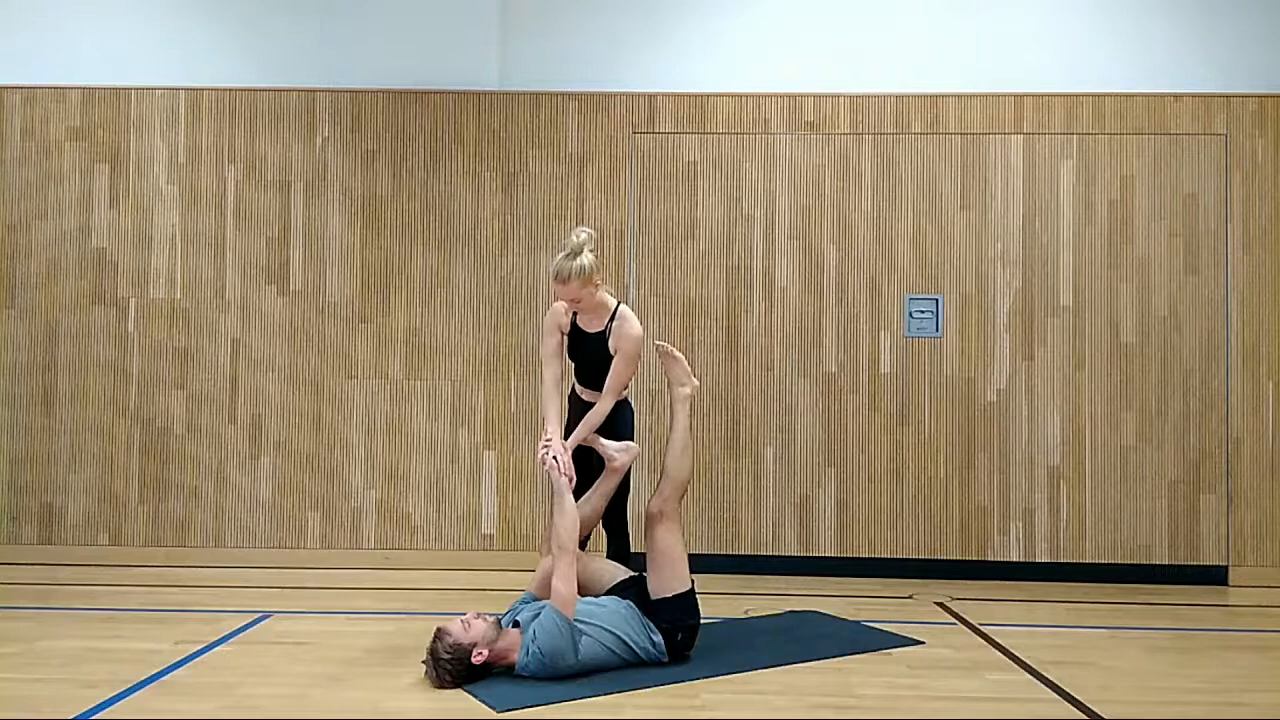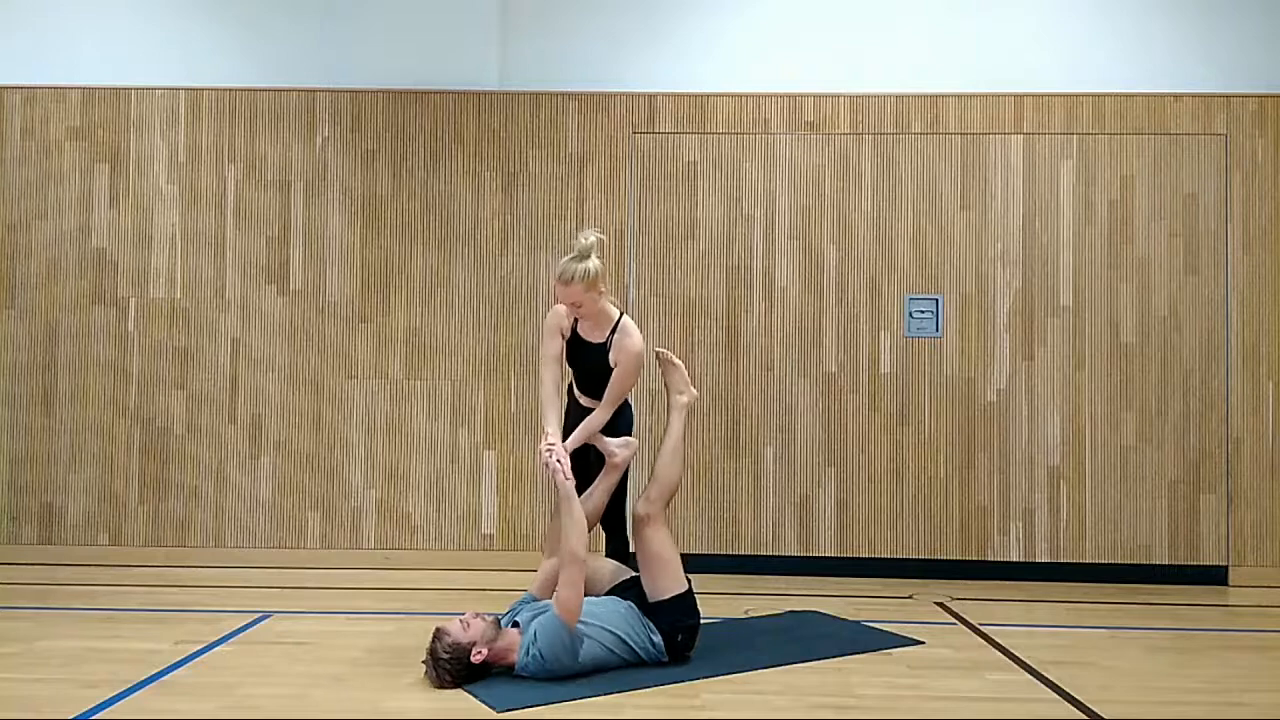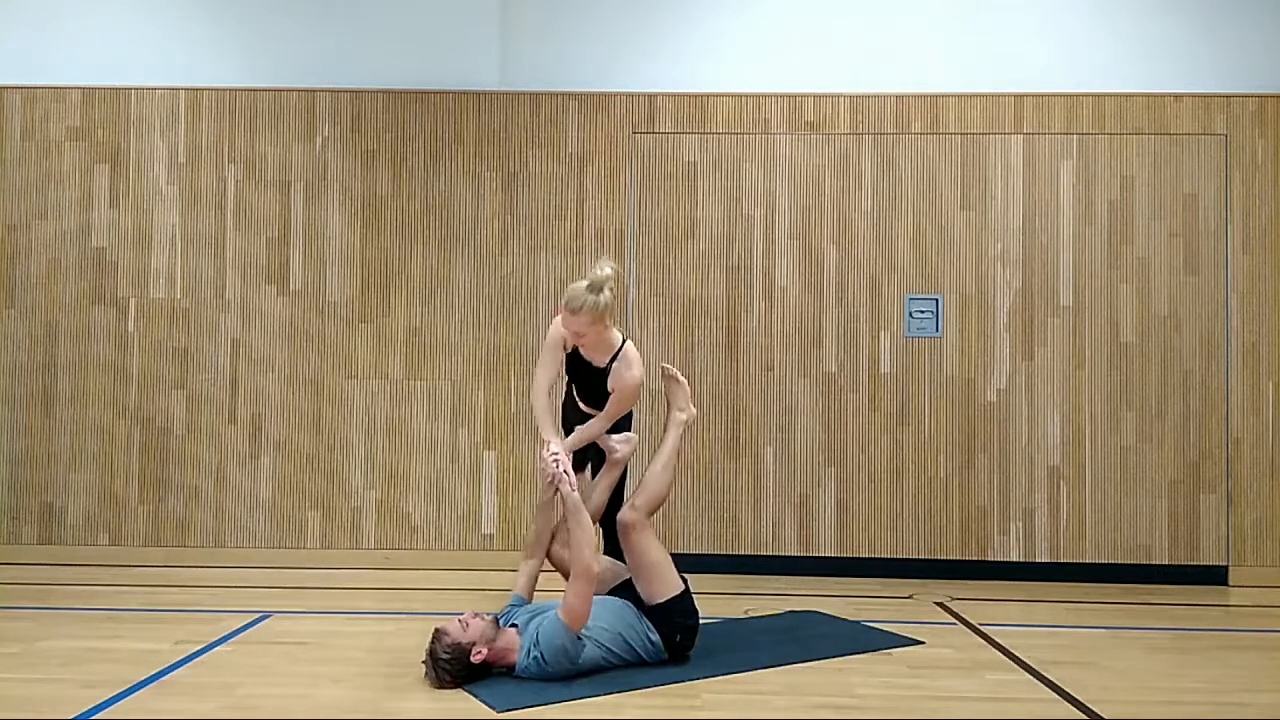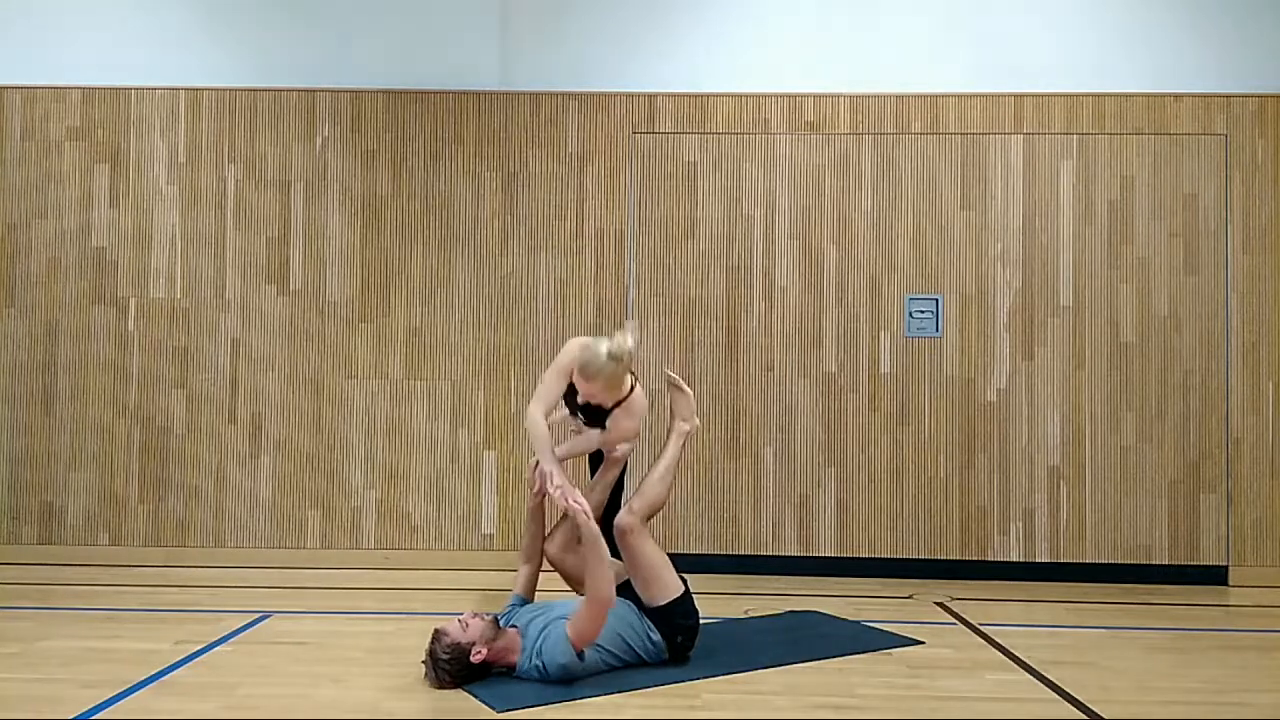
dt=0.3s
person 1, frame 1
left shoulder: (515, 621)
right shoulder: (544, 651)
left elbow: (552, 557)
right elbow: (564, 557)
left wrist: (560, 487)
right wrist: (560, 484)
left hip: (631, 604)
right hip: (666, 628)
left knee: (558, 550)
right knee: (660, 509)
left ankle: (614, 467)
right ankle: (680, 397)
person 1, frame 2
left shoulder: (513, 623)
right shoulder: (544, 653)
left elbow: (552, 557)
right elbow: (574, 560)
left wrist: (562, 485)
right wrist: (565, 485)
left hip: (632, 608)
right hip: (668, 629)
left knee: (563, 544)
right knee: (647, 510)
left ankle: (614, 463)
right ankle: (677, 404)
person 1, frame 3
left shoulder: (511, 623)
right shoulder: (545, 655)
left elbow: (531, 559)
right elbow: (587, 573)
left wrist: (549, 492)
right wrist: (570, 496)
left hip: (632, 608)
right hip: (666, 629)
right knee: (632, 517)
left ankle: (615, 461)
right ankle: (676, 420)
person 1, frame 4
left shoulder: (510, 624)
right shoulder: (549, 659)
left elbow: (528, 563)
right elbow: (602, 599)
left wrist: (535, 500)
right wrist: (587, 525)
left hip: (634, 609)
right hip: (669, 627)
left knee: (555, 546)
right knee: (627, 522)
left ankle: (614, 459)
right ankle: (678, 430)
person 2, frame 1
left shoulder: (628, 330)
right shoulder: (558, 315)
left elbow: (609, 398)
right elbow: (550, 376)
left wrist: (569, 446)
right wrist: (552, 434)
left hip: (612, 419)
right hip: (577, 410)
left knee: (613, 513)
right knee: (575, 504)
person 2, frame 2
left shoulder: (629, 343)
right shoulder: (559, 318)
left elbow: (608, 408)
right elbow: (549, 380)
left wrist: (565, 447)
right wrist: (552, 433)
left hip: (611, 422)
right hip: (576, 411)
left knee: (610, 513)
person 2, frame 3
left shoulder: (629, 372)
right shoulder: (564, 329)
left elbow: (603, 422)
right elbow: (540, 390)
left wrist: (561, 449)
right wrist: (554, 443)
left hip: (609, 425)
right hip: (575, 408)
left knee: (608, 511)
right knee: (574, 466)
person 2, frame 4
left shoulder: (630, 419)
right shoulder: (577, 351)
left elbow: (594, 441)
right elbow: (535, 412)
left wrist: (551, 459)
right wrist: (554, 474)
right hip: (585, 417)
left knee: (606, 512)
